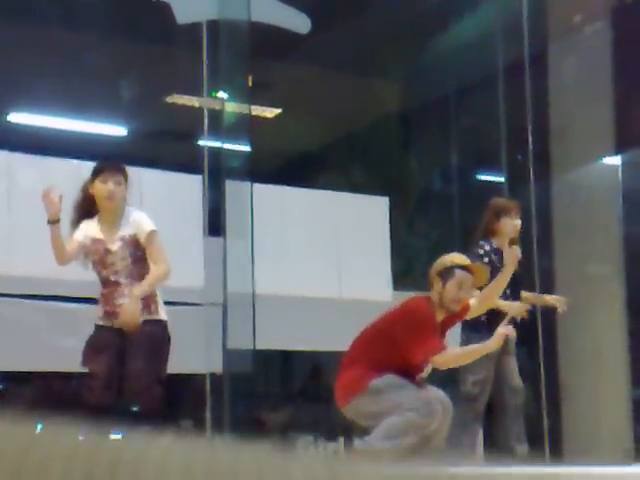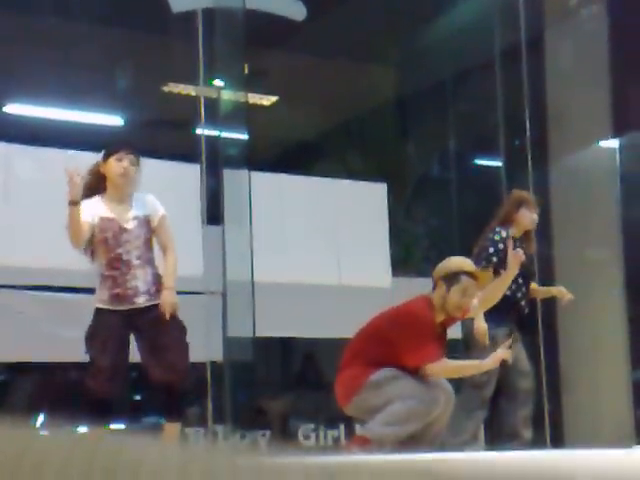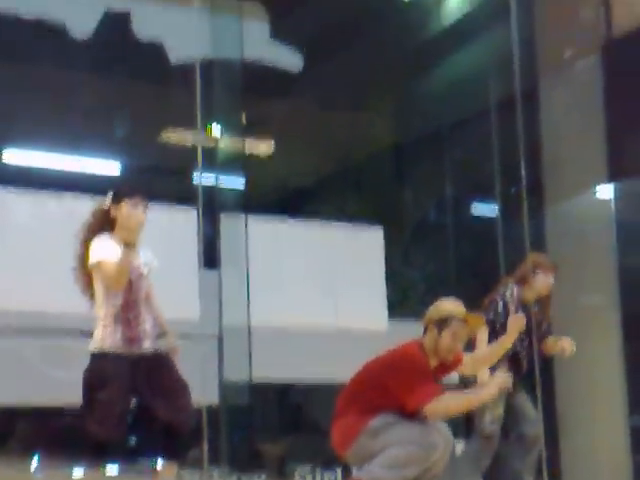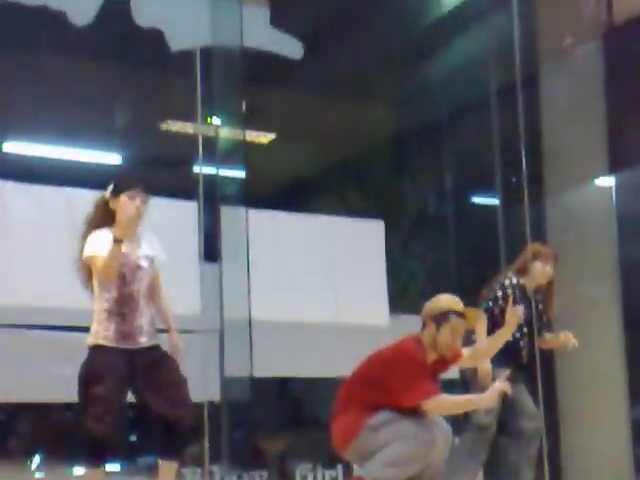
dt=0.5s
person 1, frame 1
left shoulder: (138, 220)
right shoulder: (87, 228)
left elbow: (162, 267)
right elbow: (63, 259)
left wrist: (137, 296)
right wrist: (54, 219)
left hip: (145, 317)
right hip: (108, 322)
left knee: (142, 385)
right knee: (97, 391)
person 1, frame 2
left shoulder: (148, 203)
right shoulder: (91, 206)
left elbow: (169, 250)
right elbow: (77, 242)
left wrist: (169, 287)
right wrist: (74, 200)
left hip: (152, 302)
right hip: (109, 307)
left knee: (174, 370)
right knee: (103, 379)
person 1, frame 3
left shoulder: (143, 252)
right shoulder: (102, 245)
right elbow: (116, 281)
left wrist: (167, 334)
right wrist: (128, 241)
left hip: (147, 350)
right hip: (112, 350)
left knee: (178, 416)
right knee: (107, 427)
person 1, frame 4
left shoulder: (150, 243)
right shoulder: (99, 238)
right elbow: (105, 276)
left wrist: (172, 330)
right wrist: (120, 236)
left hip: (147, 346)
right hip: (108, 346)
left knee: (177, 413)
right knee: (102, 425)
person 2, frame 1
left shoulder: (509, 254)
right shoulder: (483, 251)
left wrist: (544, 299)
right wrist: (503, 305)
right hip: (481, 333)
left knee: (513, 395)
right knee: (475, 398)
left ankle: (513, 456)
person 2, frame 2
left shoulder: (521, 245)
right shoulder: (497, 238)
right elbow: (479, 278)
left wrist: (551, 291)
right wrist: (478, 318)
left hip: (508, 325)
right hip: (490, 323)
left knee: (522, 382)
right knee: (481, 385)
left ankle: (514, 443)
right ankle: (462, 445)
person 2, frame 3
left shoulder: (535, 308)
right shoulder: (509, 294)
left elbow: (543, 343)
right elbow: (485, 328)
left wrist: (561, 344)
left hip: (513, 376)
left knee: (531, 428)
right knee: (490, 430)
person 2, frame 4
left shoulder: (537, 299)
right shoulder: (508, 284)
left elbow: (538, 339)
right elbow: (483, 315)
left wrist: (561, 339)
left hip: (514, 369)
right hip: (492, 363)
left knee: (530, 424)
right knee: (485, 424)
person 3, frame 1
left shoulder: (443, 309)
right shoulder: (417, 312)
left elbow: (481, 304)
right elbow: (441, 359)
left wrist: (508, 268)
right wrist: (491, 344)
left hip: (385, 384)
right hip: (358, 387)
left knee: (440, 408)
right knee: (426, 408)
person 3, frame 2
left shoulder: (443, 308)
right shoulder: (416, 314)
left elbow: (482, 303)
right elbow: (434, 368)
left wrist: (511, 271)
right wrist: (486, 363)
left hip: (385, 381)
right hip: (358, 384)
left knee: (442, 396)
right knee: (432, 395)
right ankle: (364, 444)
person 3, frame 3
left shoulder: (438, 355)
right shoulder: (411, 358)
left elbow: (475, 363)
right elbow: (435, 407)
left wrist: (510, 336)
right wrist: (486, 392)
right hip: (355, 431)
left knee: (439, 437)
right knee: (430, 439)
person 3, frame 4
left shoulder: (435, 351)
right shoulder: (408, 354)
left elbow: (473, 357)
right elbow: (432, 405)
left wrist: (508, 328)
right wrist: (483, 399)
left hip: (381, 422)
right hip: (355, 428)
left knee: (441, 435)
right knee: (427, 437)
